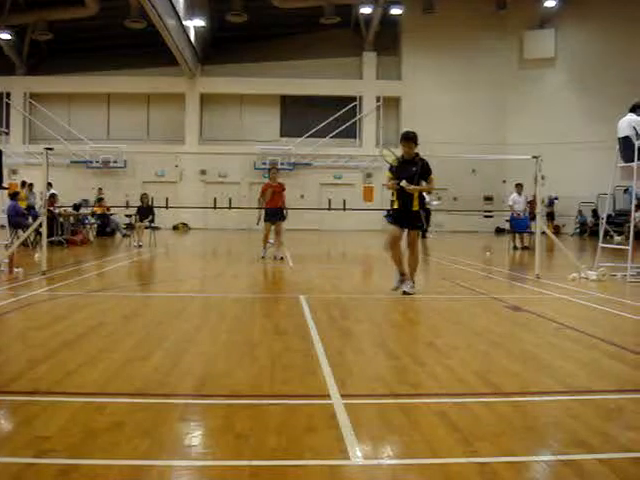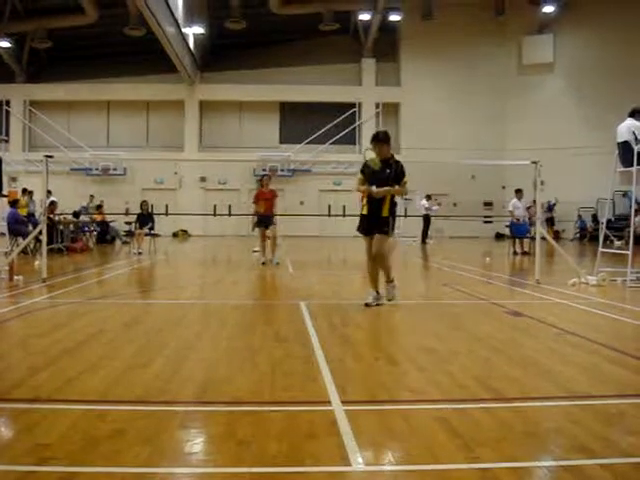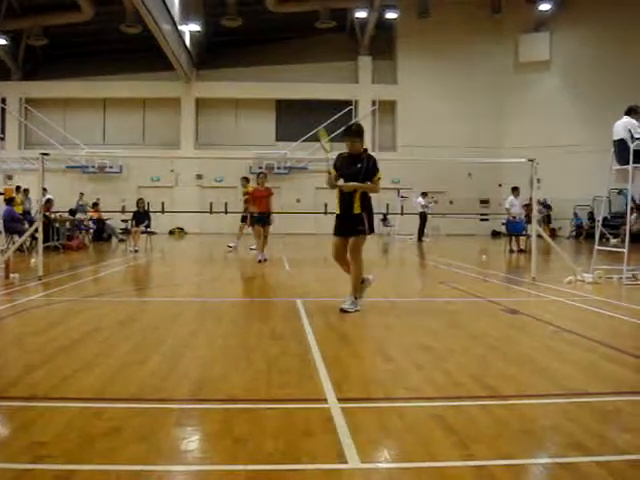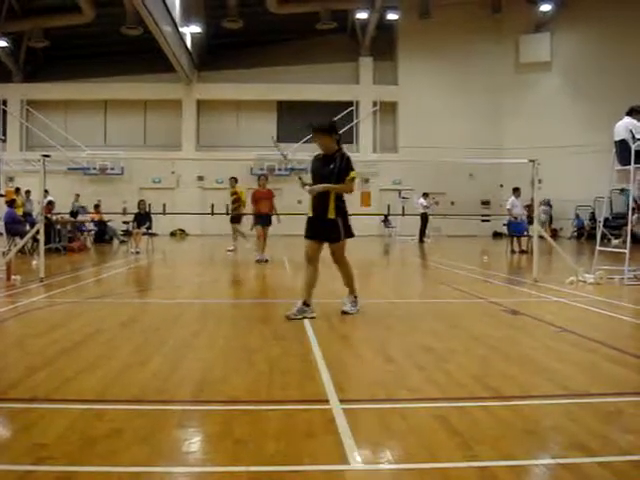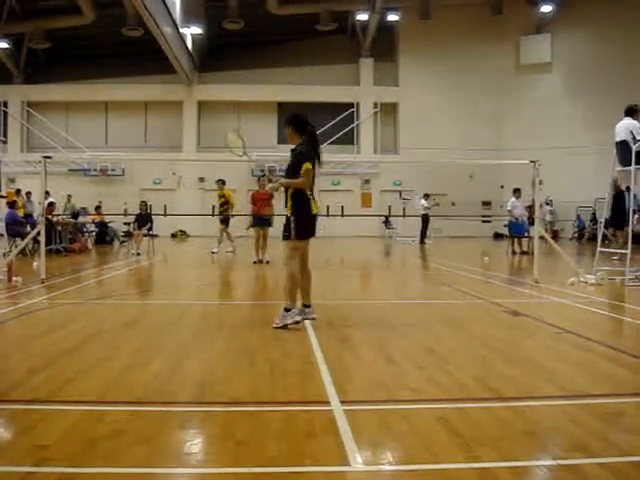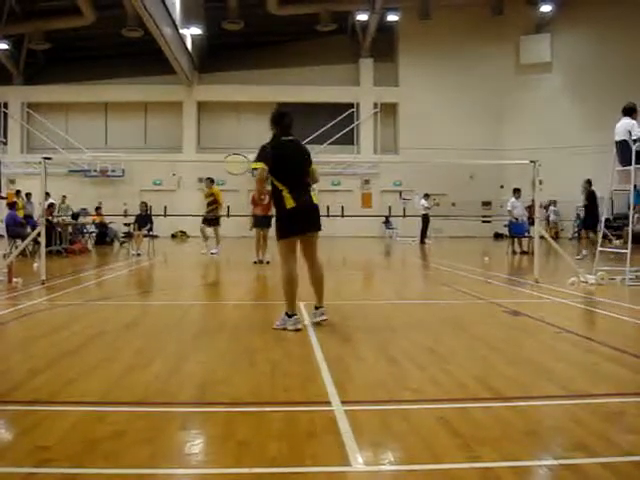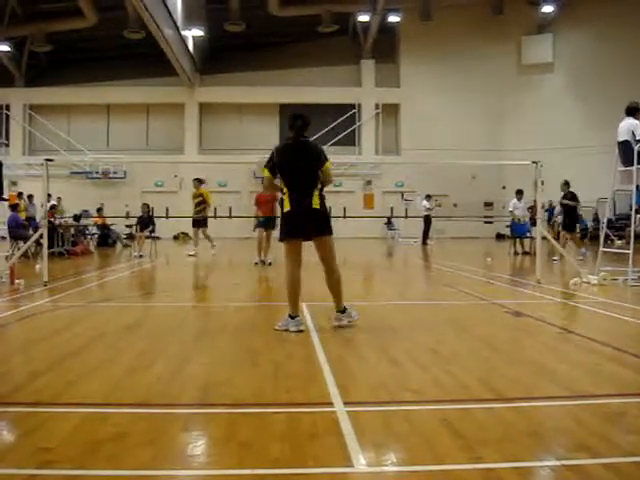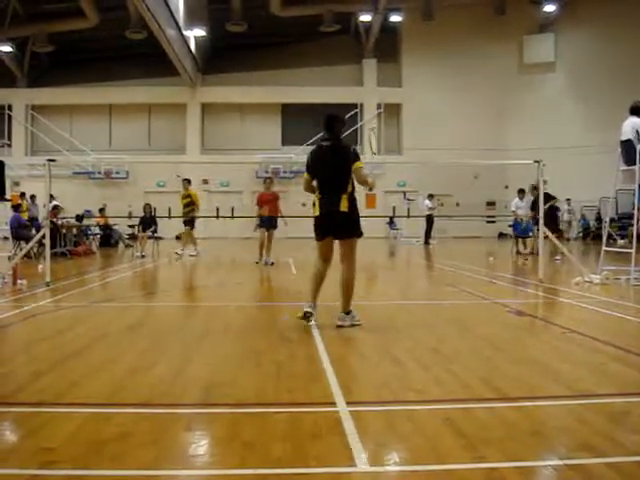
dt=0.4s
person 1, frame 1
left shoulder: (422, 163)
right shoulder: (395, 163)
left elbow: (430, 186)
right elbow: (389, 183)
left wrist: (417, 188)
right wrist: (391, 185)
left hip: (415, 208)
right hip: (398, 207)
left knee: (412, 245)
right knee: (392, 241)
left ankle: (410, 281)
right ankle: (401, 273)
person 1, frame 2
left shoulder: (396, 166)
right shoulder: (368, 164)
left elbow: (403, 190)
right elbow: (359, 185)
left wrist: (388, 190)
right wrist: (364, 189)
left hip: (385, 214)
right hip: (368, 213)
left knee: (379, 252)
right knee: (370, 254)
left ankle: (389, 280)
right ankle: (375, 293)
person 1, frame 3
left shoulder: (369, 160)
right shoulder: (340, 158)
left elbow: (376, 188)
right elbow: (332, 181)
left wrist: (356, 185)
right wrist: (331, 182)
left hip: (360, 211)
right hip: (342, 211)
left knee: (354, 253)
right knee: (338, 255)
left ankle: (354, 298)
right ankle: (363, 280)
person 1, frame 4
left shoulder: (343, 159)
right shoulder: (317, 160)
left elbow: (350, 188)
left wrist: (326, 187)
right wrist: (307, 185)
left hip: (335, 215)
right hip: (316, 214)
left knee: (339, 259)
right knee: (310, 259)
left ankle: (352, 297)
right ankle: (306, 306)
person 1, frame 5
left shoulder: (303, 152)
right shoulder: (301, 151)
left elbow: (306, 182)
left wrist: (282, 182)
right wrist: (282, 184)
left hip: (299, 211)
right hip: (300, 210)
left knee: (293, 259)
right knee: (301, 261)
left ankle: (290, 310)
right ankle: (306, 308)
person 1, frame 6
left shoulder: (268, 149)
right shoulder: (301, 147)
left elbow: (261, 177)
right elbow: (314, 178)
left wrist: (260, 191)
left hip: (287, 208)
right hip: (309, 205)
left knee: (288, 262)
right knee: (312, 259)
left ankle: (291, 316)
right ankle: (319, 308)
person 1, frame 7
left shoulder: (279, 152)
right shoulder: (315, 149)
left elbow: (268, 184)
right elbow: (328, 179)
left hip: (292, 210)
right hip: (316, 208)
left knee: (293, 265)
right knee: (329, 262)
left ankle: (293, 318)
right ankle: (341, 312)
person 1, frame 8
left shoulder: (315, 153)
right shoulder: (348, 151)
left elbow: (307, 186)
right elbow: (361, 178)
right wrist: (370, 184)
left hip: (322, 212)
right hip: (345, 209)
left knee: (322, 260)
right knee: (348, 262)
left ankle: (311, 305)
right ankle: (346, 314)
